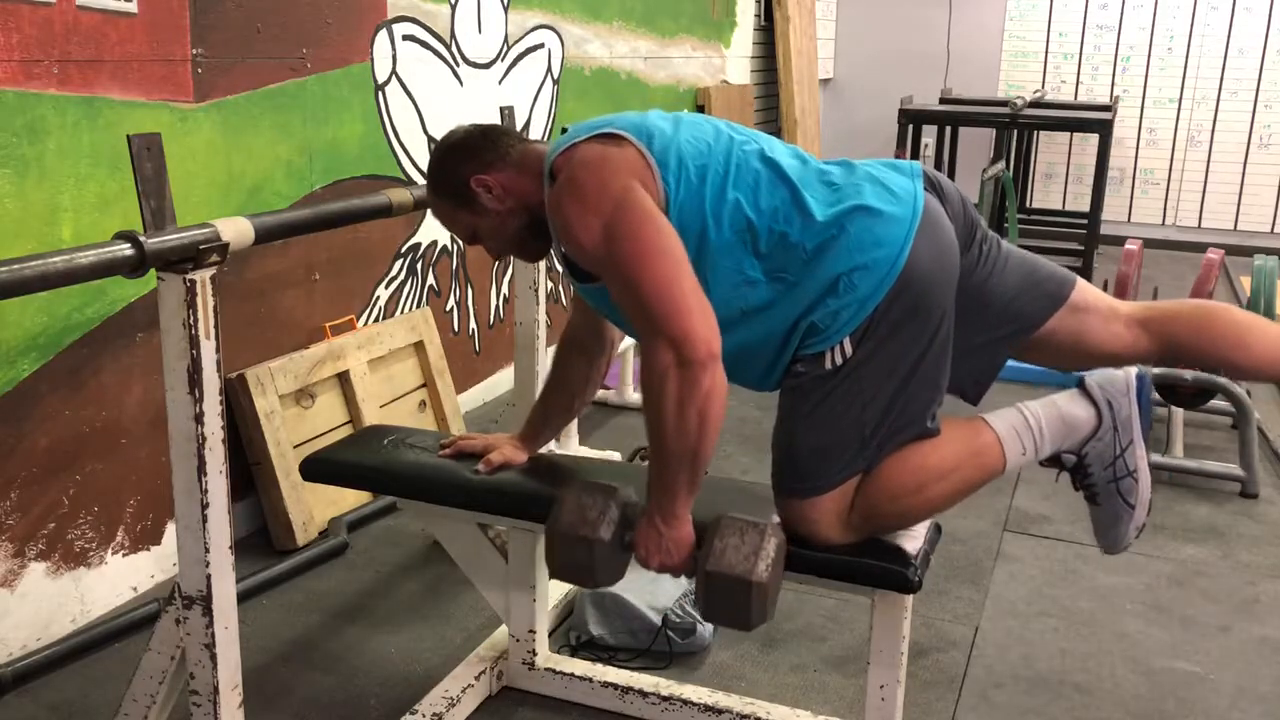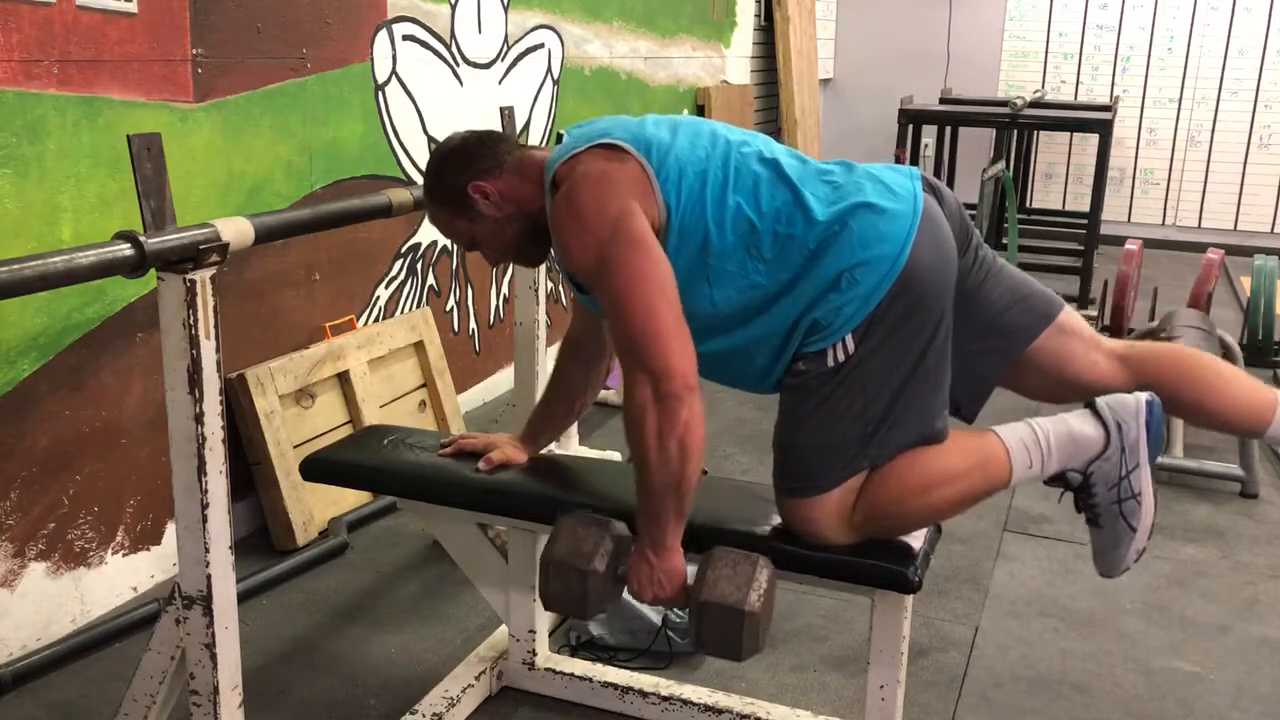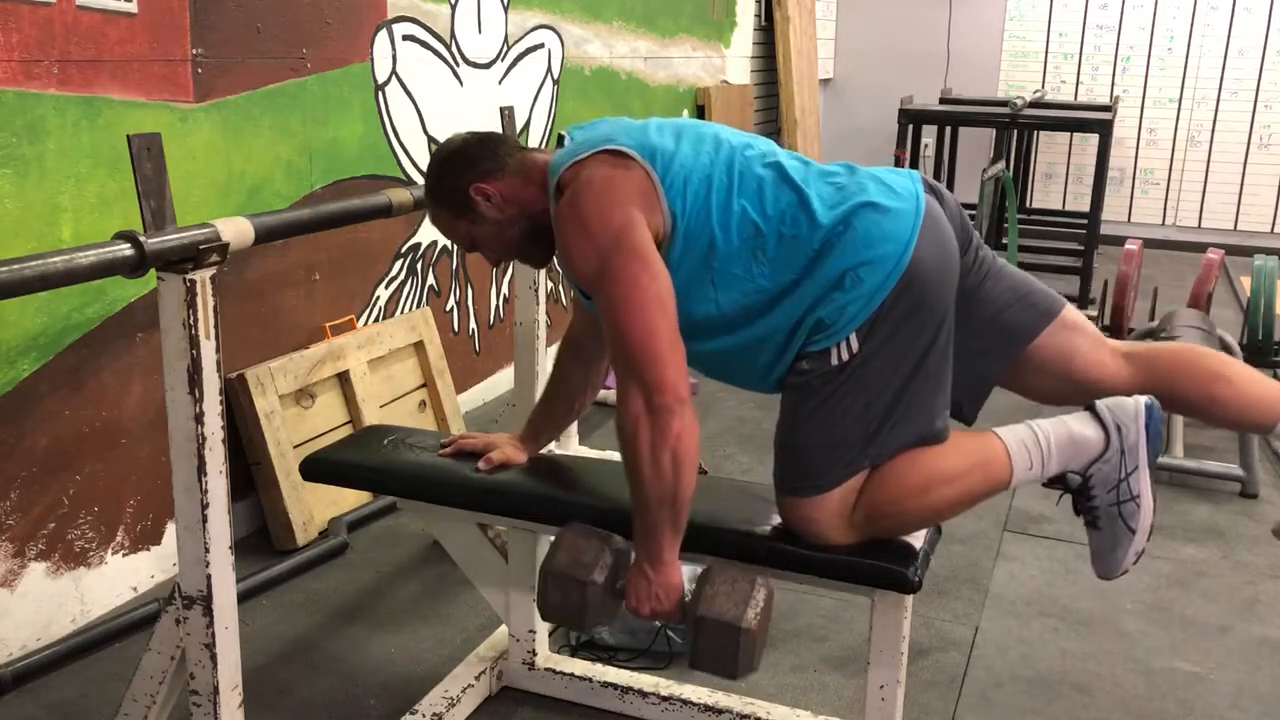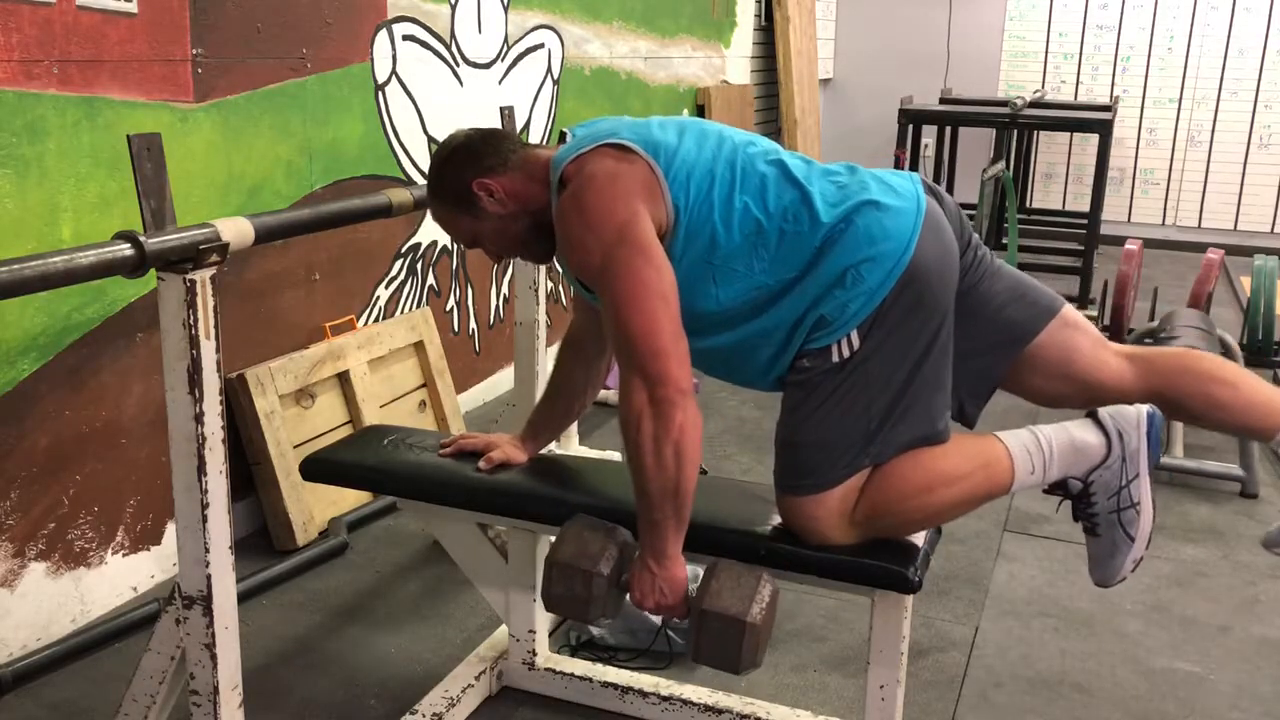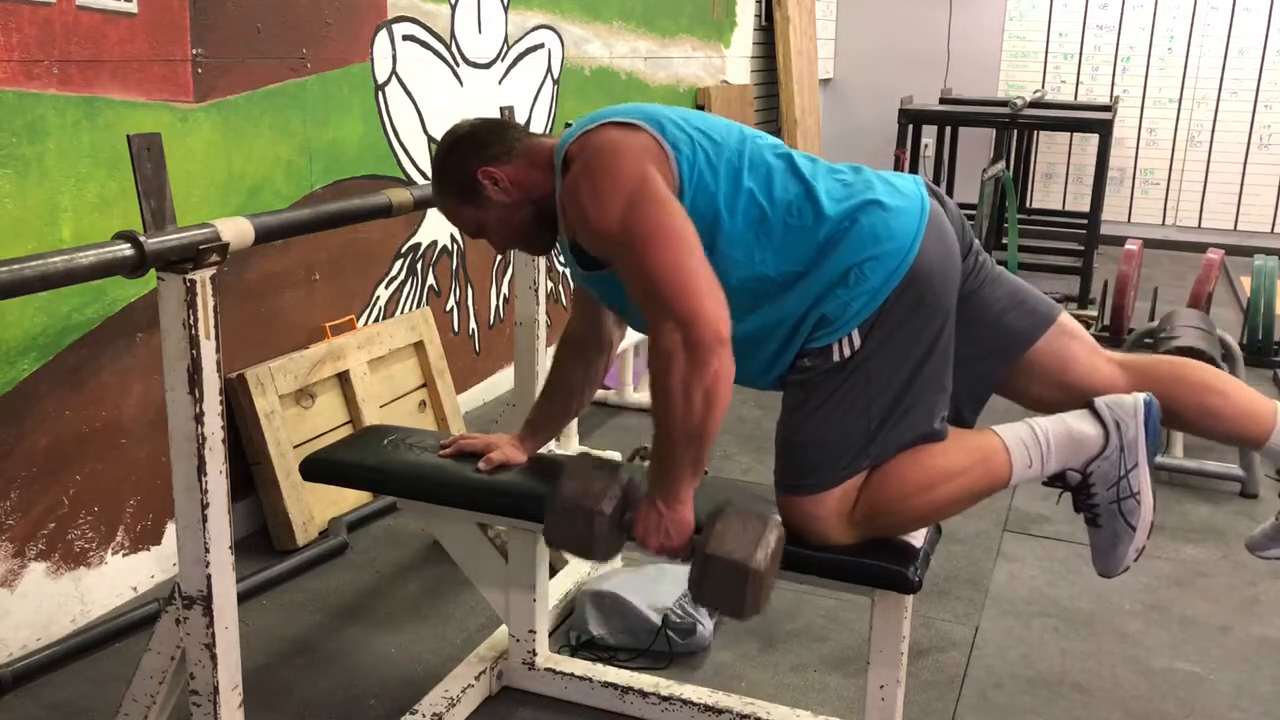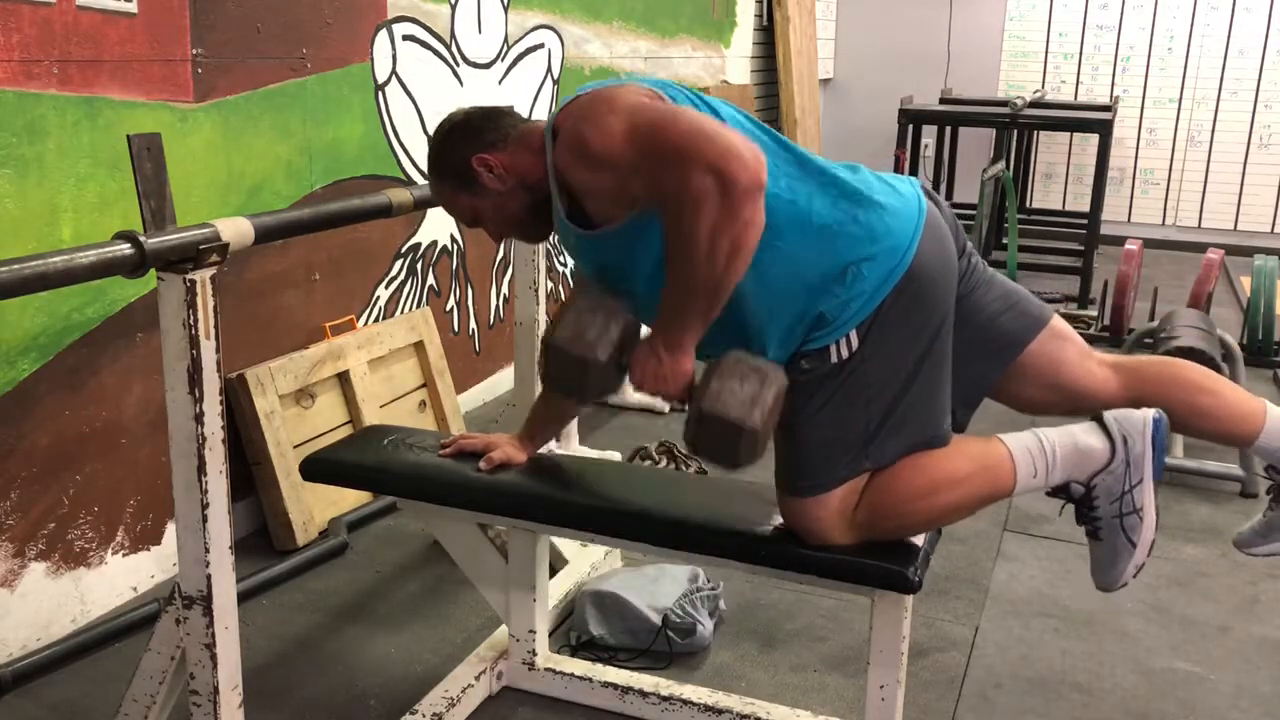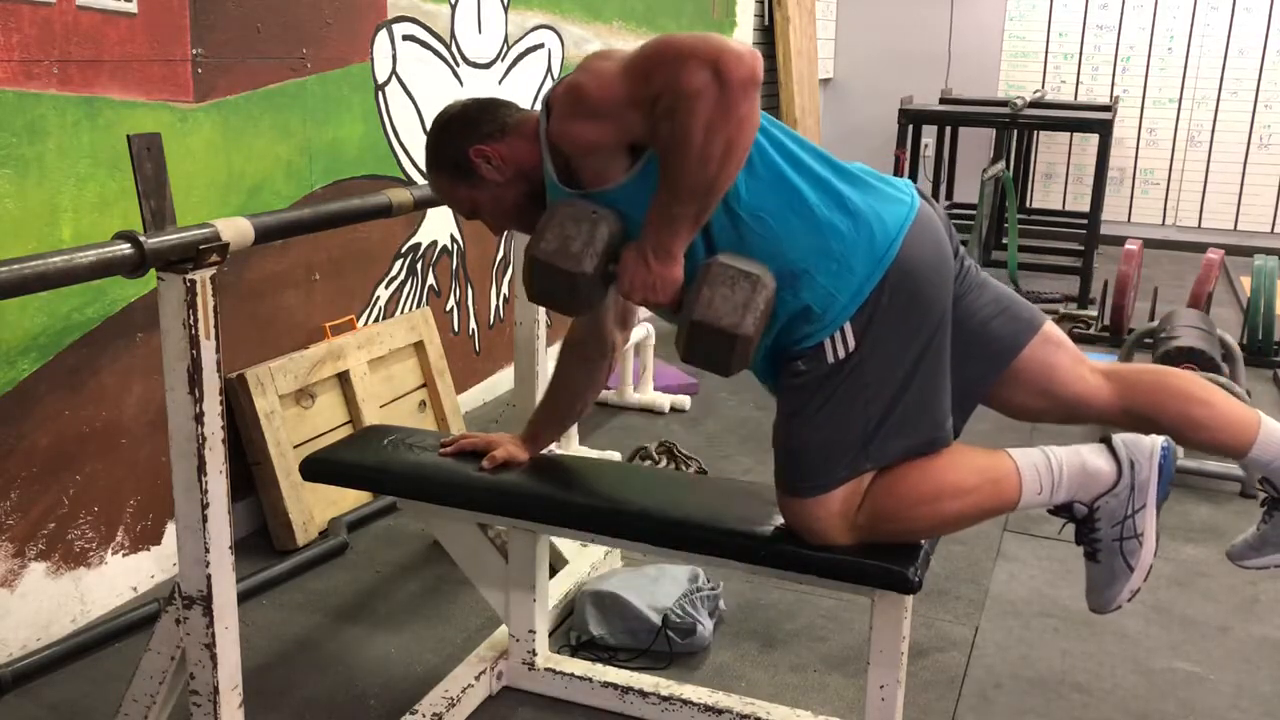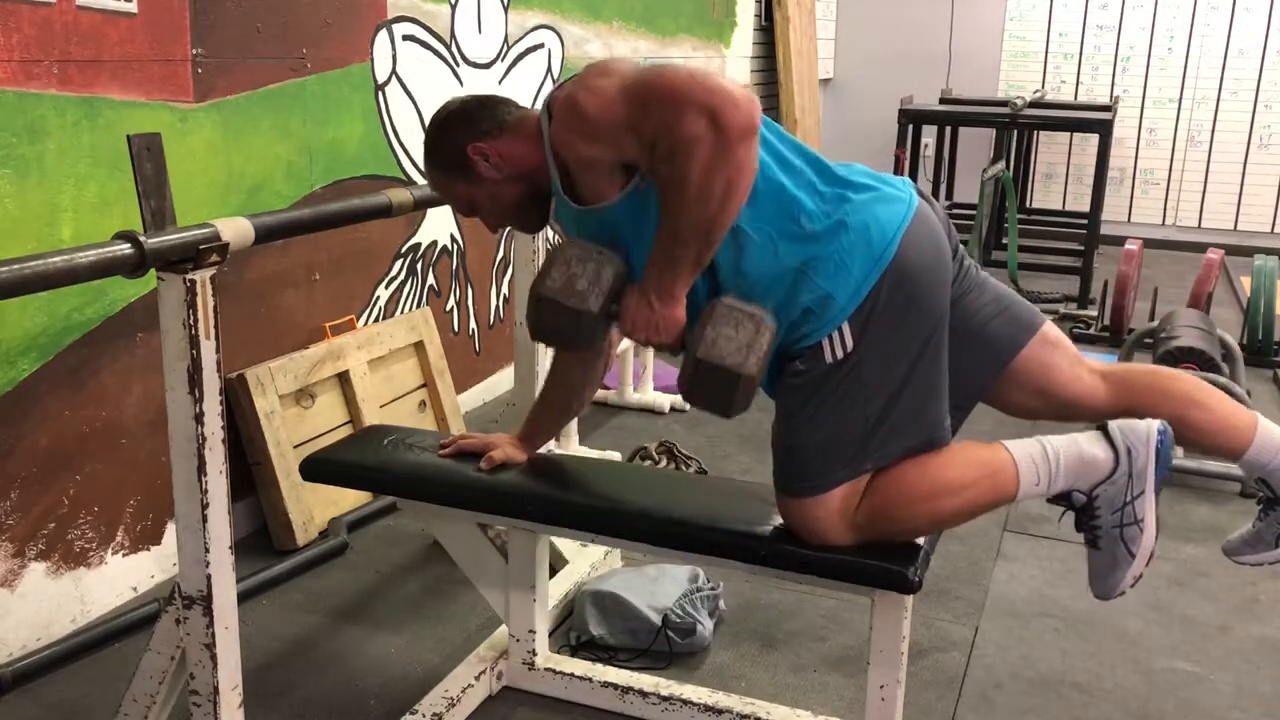
dt=0.3s
person 1, frame 1
left shoulder: (586, 196)
right shoulder: (598, 168)
left elbow: (690, 352)
right elbow: (593, 330)
left wrist: (668, 514)
right wrist: (526, 439)
left hip: (869, 274)
right hip: (911, 213)
left knee: (821, 515)
right knee: (1130, 329)
left ankle: (1070, 423)
person 1, frame 2
left shoulder: (586, 206)
right shoulder: (594, 172)
left elbow: (667, 383)
right elbow: (594, 335)
left wrist: (658, 545)
right wrist: (528, 440)
left hip: (866, 273)
right hip: (905, 221)
left knee: (821, 516)
right knee: (1108, 362)
left ankle: (1077, 445)
person 1, frame 3
left shoulder: (590, 213)
right shoulder: (595, 172)
left elbow: (658, 396)
right elbow: (593, 337)
left wrist: (657, 560)
right wrist: (527, 441)
left hip: (869, 275)
right hip: (909, 224)
left knee: (823, 516)
right knee: (1110, 365)
left ankle: (1076, 445)
person 1, frame 4
left shoulder: (593, 206)
right shoulder: (595, 173)
left elbow: (660, 388)
right elbow: (593, 336)
left wrist: (660, 553)
right wrist: (527, 442)
left hip: (869, 274)
right hip: (908, 225)
left knee: (821, 517)
right knee: (1116, 369)
left ankle: (1076, 452)
person 1, frame 5
left shoulder: (600, 180)
right shoulder: (592, 202)
left elbow: (699, 336)
right elbow: (590, 335)
left wrist: (671, 494)
right wrist: (527, 440)
left hip: (870, 277)
right hip: (909, 234)
left knee: (822, 515)
right knee: (1105, 375)
left ankle: (1077, 443)
person 1, frame 6
left shoulder: (591, 135)
right shoulder: (585, 197)
left elbow: (732, 179)
left wrist: (675, 343)
right wrist: (526, 440)
left hip: (866, 280)
right hip: (905, 239)
left knee: (823, 516)
right knee: (1096, 379)
left ankle: (1083, 457)
person 1, frame 7
left shoulder: (581, 112)
right shoulder: (584, 193)
left elbow: (727, 70)
right elbow: (597, 333)
left wrist: (663, 245)
right wrist: (530, 440)
left hip: (856, 280)
right hip: (897, 243)
left knee: (826, 516)
right knee: (1092, 387)
left ankle: (1091, 477)
person 1, frame 8
left shoulder: (583, 117)
right shoulder: (581, 195)
left elbow: (724, 117)
right elbow: (592, 333)
left wrist: (666, 284)
right wrist: (525, 440)
left hip: (854, 278)
right hip: (894, 244)
left knee: (824, 516)
right knee: (1088, 387)
left ankle: (1089, 465)
